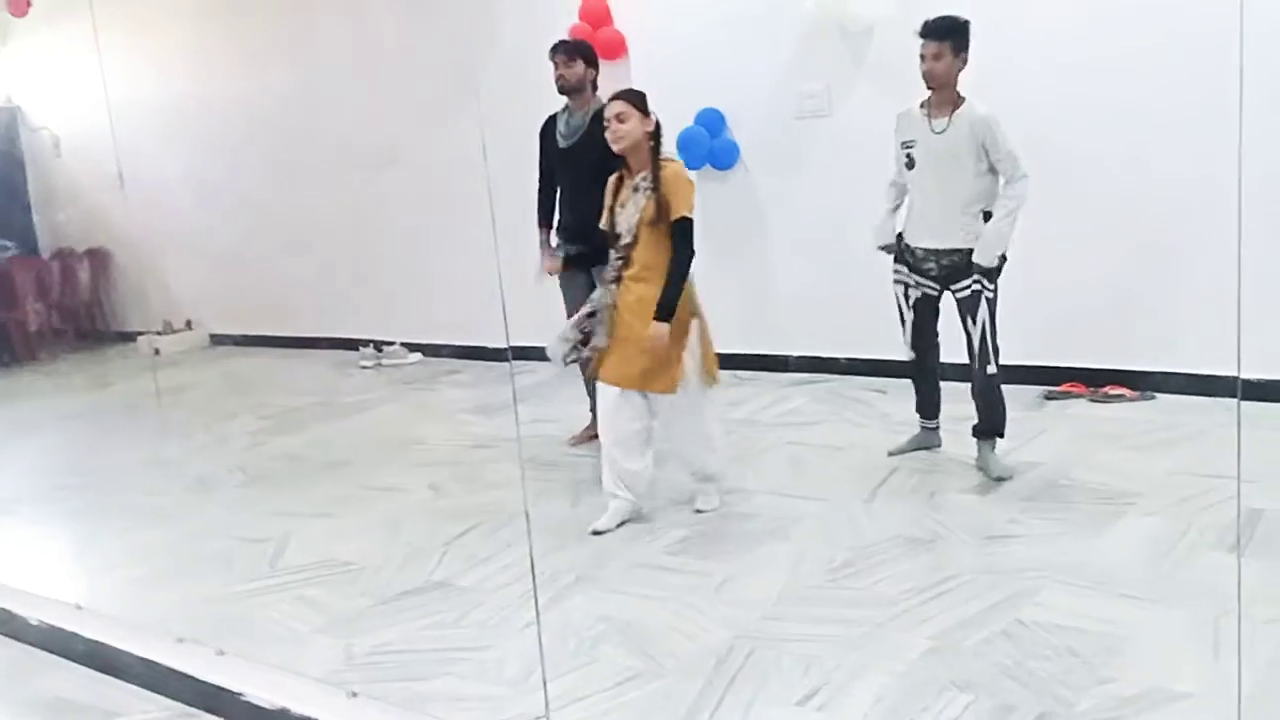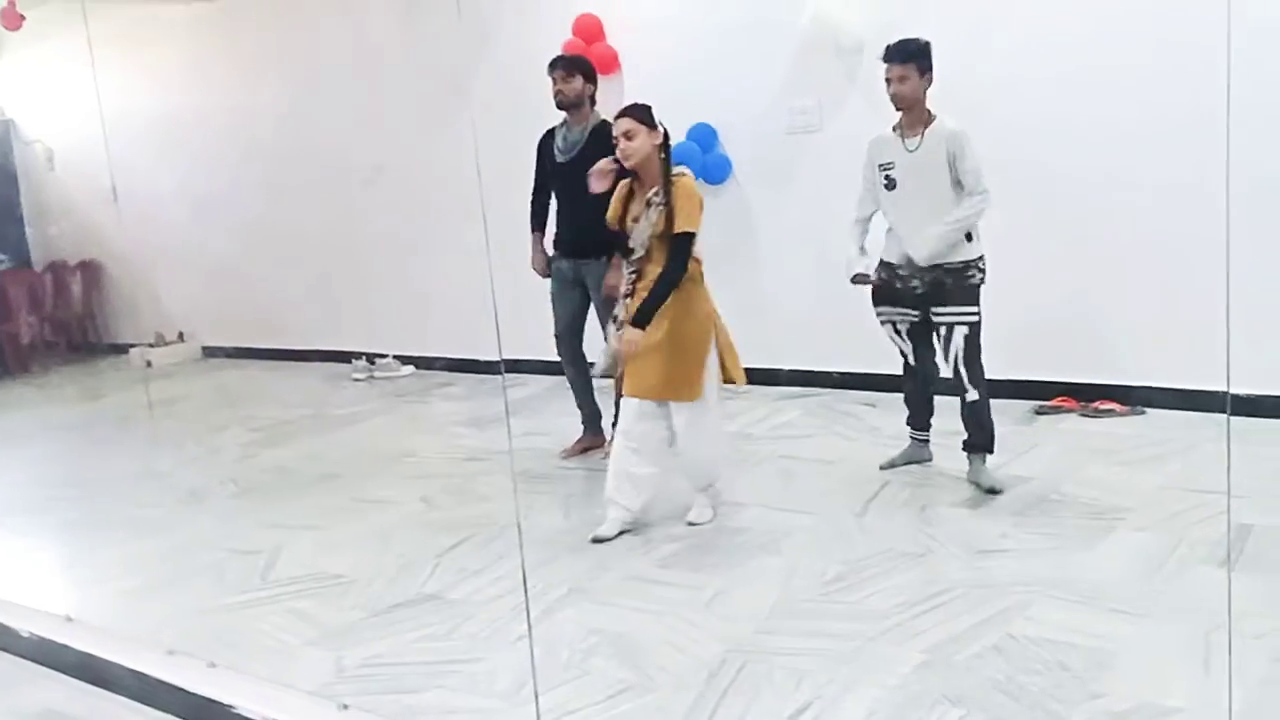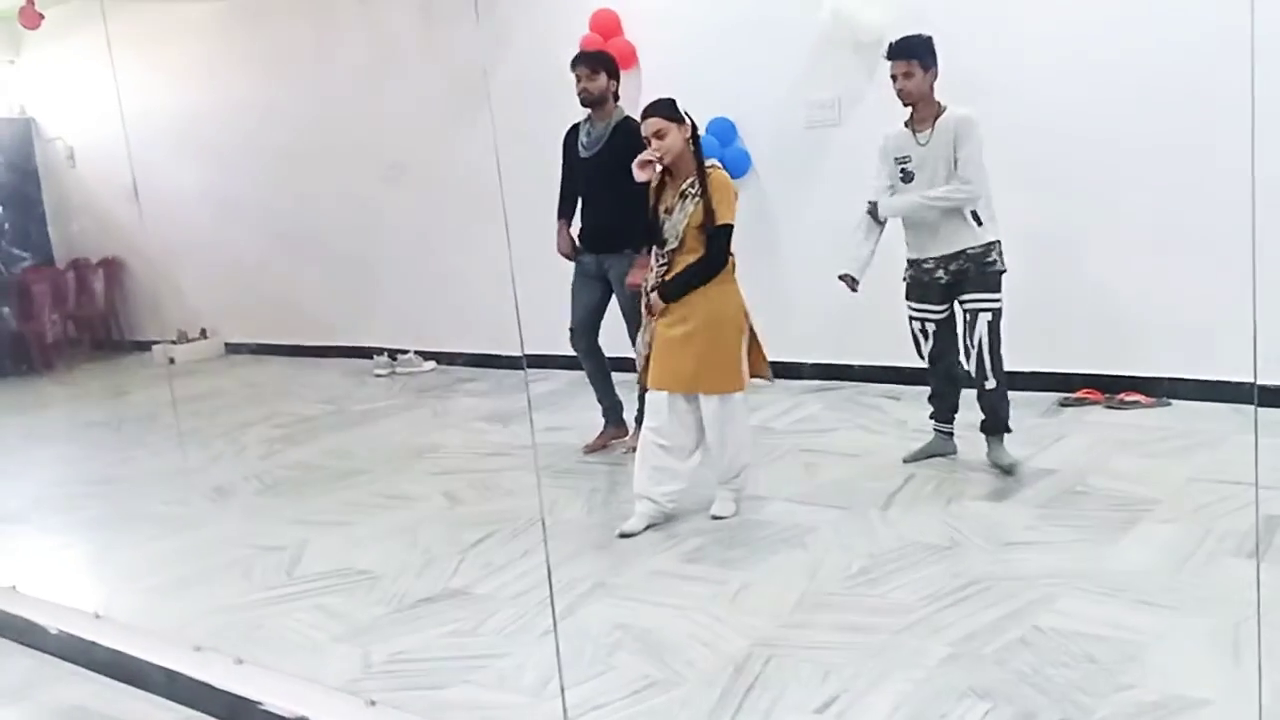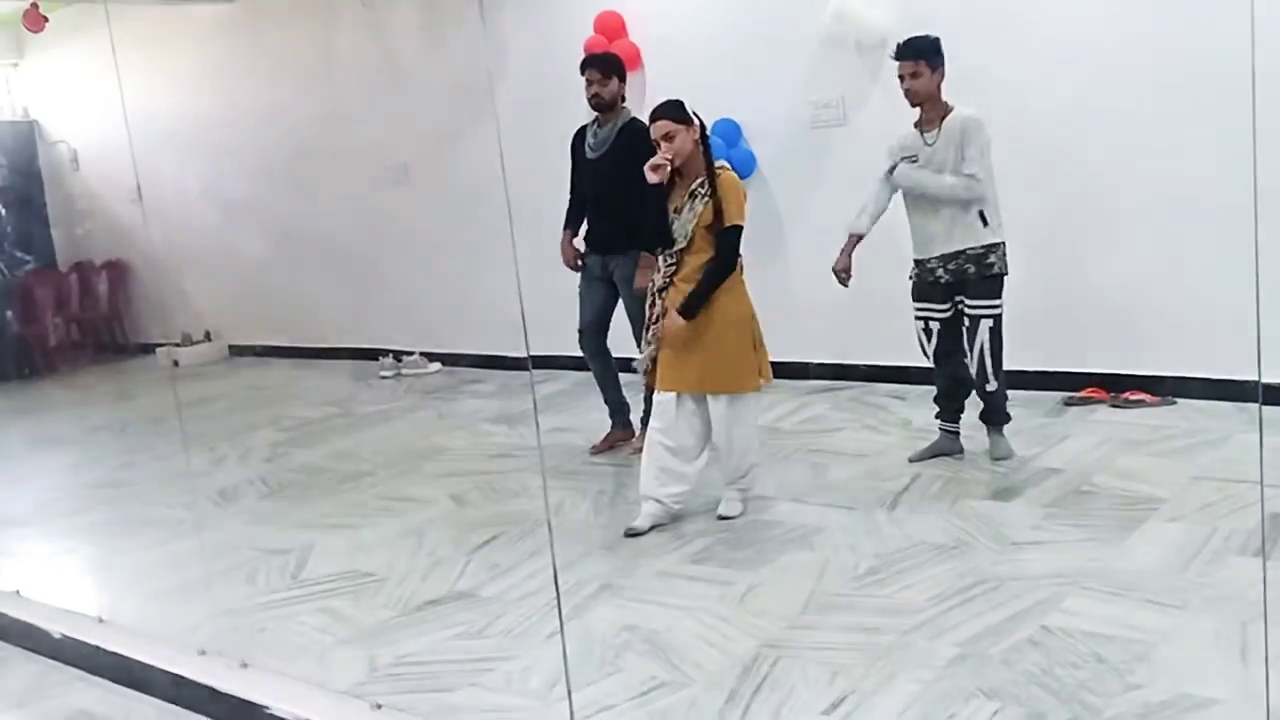
dt=0.2s
person 1, frame 1
left shoulder: (979, 123)
right shoulder: (906, 121)
left elbow: (1016, 183)
left wrist: (990, 245)
right wrist: (885, 225)
left hip: (969, 255)
right hip: (914, 251)
left knee: (982, 348)
right knee: (920, 346)
left ankle: (987, 446)
right ankle: (928, 427)
person 1, frame 2
left shoulder: (951, 137)
right shoulder: (879, 147)
left elbow: (978, 200)
right elbow: (865, 209)
left wrist: (928, 244)
right wrist: (857, 259)
left hip: (954, 269)
right hip: (898, 272)
left knee: (965, 366)
right knee: (915, 362)
left ankle: (978, 460)
right ankle: (918, 441)
person 1, frame 3
left shoulder: (961, 124)
right shoulder: (892, 144)
left elbow: (967, 189)
right elbow: (877, 207)
left wrist: (896, 205)
right wrist: (857, 266)
left hip: (975, 255)
right hip: (924, 263)
left knee: (982, 352)
right knee: (937, 355)
left ankle: (996, 438)
right ankle: (942, 434)
person 1, frame 4
left shoulder: (968, 124)
right shoulder: (902, 145)
left elbow: (973, 186)
right elbow: (879, 196)
left wrist: (910, 177)
right wrist: (847, 250)
left hip: (979, 256)
right hip: (929, 263)
left knee: (984, 352)
right knee: (943, 354)
left ankle: (996, 429)
right ankle: (949, 433)
person 2, frame 1
left shoulder: (671, 176)
right shoulder: (617, 182)
left elbow: (683, 250)
right elbow: (611, 244)
left wrist: (665, 316)
left hip: (665, 307)
right hip: (624, 304)
left knee: (682, 403)
right knee: (618, 408)
left ankle: (707, 480)
right ankle: (622, 499)
person 2, frame 2
left shoulder: (682, 189)
right shoulder: (625, 193)
left elbow: (676, 266)
left wrist: (640, 323)
right wrist: (598, 197)
left hip: (683, 315)
right hip: (639, 316)
left knee: (692, 413)
right knee: (636, 418)
left ankle: (704, 493)
right ankle: (623, 507)
person 2, frame 3
left shoulder: (715, 181)
right shoulder: (658, 185)
left elbow: (716, 256)
left wrist: (666, 295)
right wrist: (639, 187)
left hip: (711, 309)
right hip: (671, 310)
left knee: (720, 405)
right knee: (664, 411)
left ankle: (729, 486)
right ankle: (653, 500)
person 2, frame 4
left shoulder: (724, 183)
right shoulder: (668, 185)
left elbow: (727, 257)
left wrist: (689, 311)
right wrist: (652, 188)
left hip: (717, 310)
right hip: (675, 309)
left knee: (728, 405)
right knee: (670, 411)
left ankle: (736, 487)
right ankle: (660, 500)
person 3, frame 1
left shoulder: (609, 122)
right shoulder: (551, 127)
right wrist: (546, 241)
left hip: (608, 246)
right hip: (570, 245)
right ankle: (600, 415)
person 3, frame 2
left shoulder: (607, 137)
right shoulder: (549, 141)
right elbow: (540, 196)
left wrist: (618, 262)
right wrist: (537, 243)
left hip: (603, 259)
right hip: (565, 260)
right knee: (567, 344)
right ankle: (592, 428)
person 3, frame 3
left shoulder: (631, 133)
right shoulder: (573, 136)
left elbow: (646, 198)
left wrist: (642, 259)
right wrist: (562, 228)
left hip: (626, 254)
right hip: (588, 255)
left knee: (641, 340)
right knee: (581, 336)
left ankle: (644, 423)
right ankle: (614, 421)
person 3, frame 4
left shoulder: (638, 135)
right shoulder: (581, 138)
left elbow: (653, 202)
left wrist: (647, 261)
right wrist: (568, 238)
left hip: (631, 256)
right hip: (594, 257)
left knee: (647, 341)
right knee: (590, 338)
left ankle: (650, 424)
right ankle: (620, 423)
